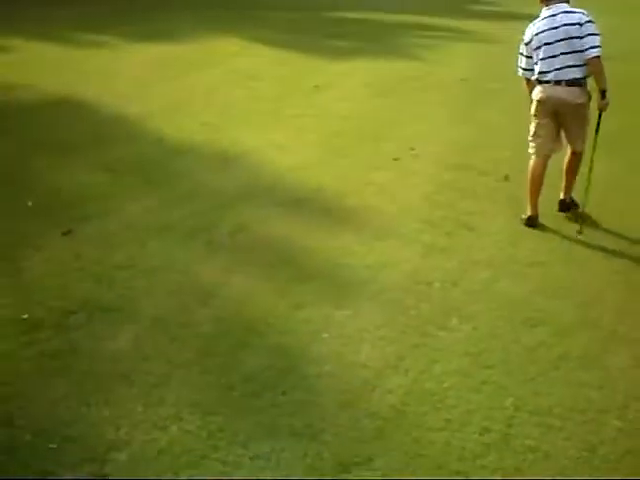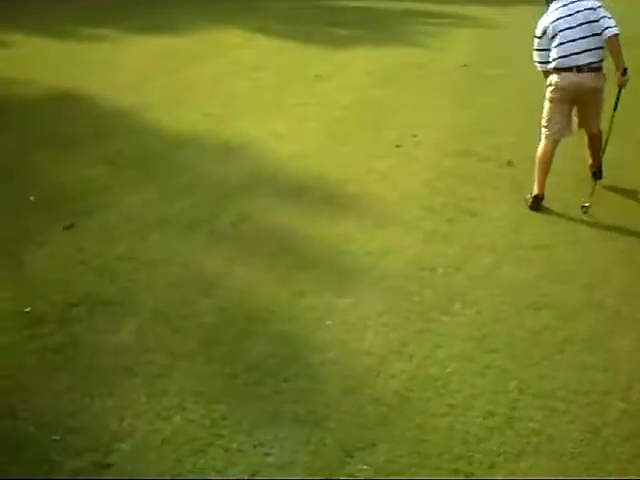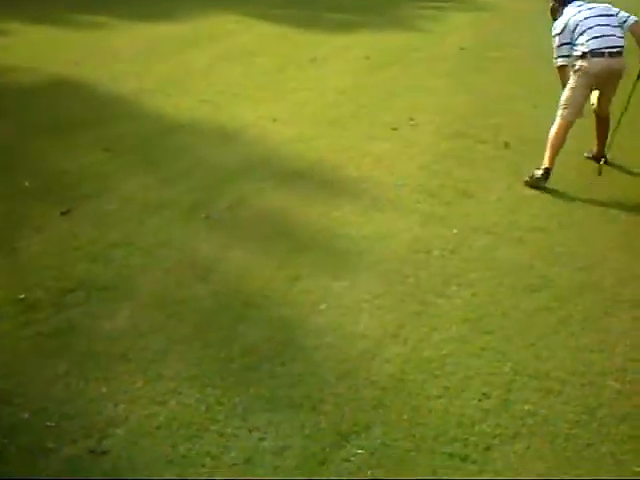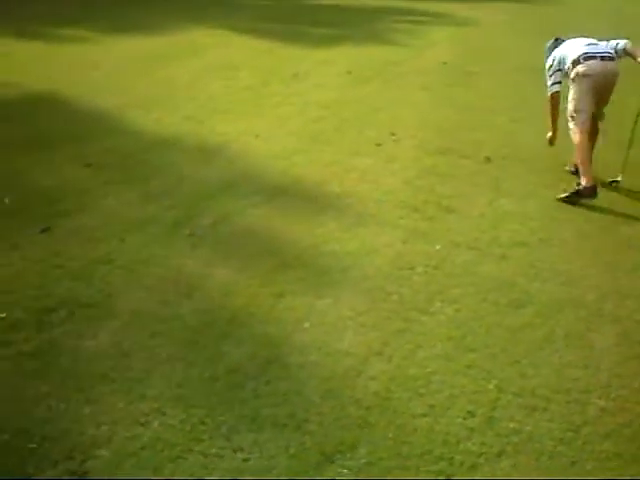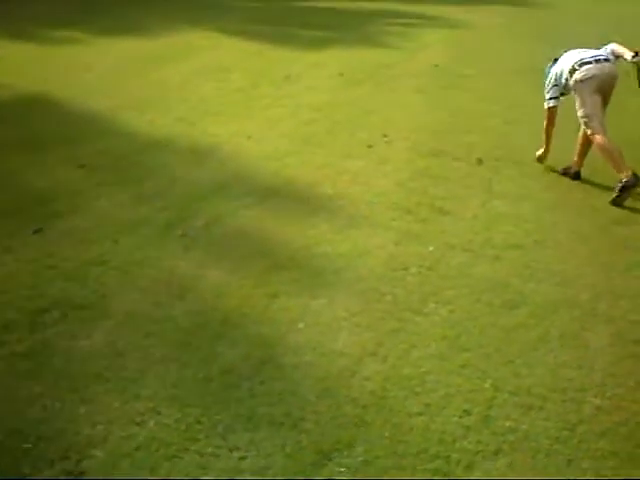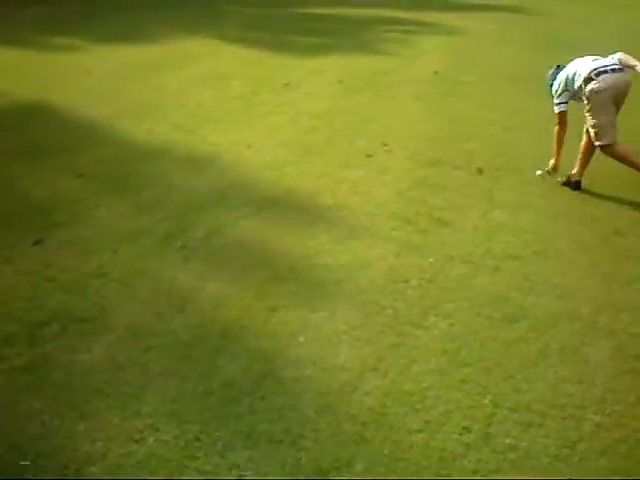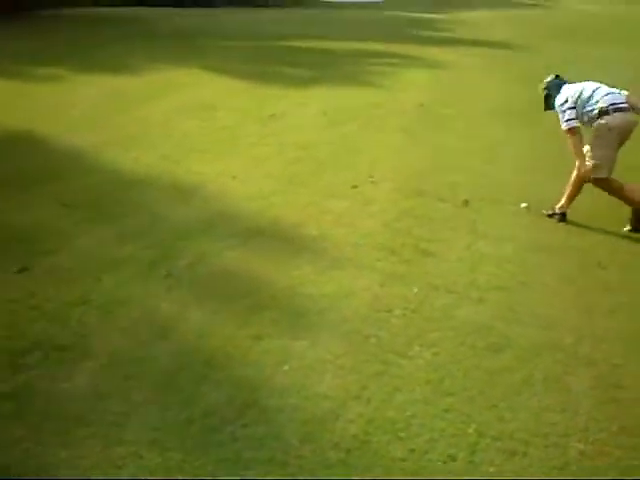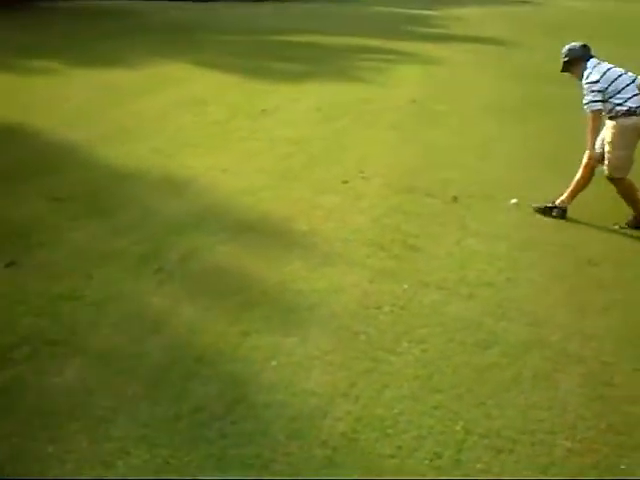
dt=0.2s
person 1, frame 1
left shoulder: (533, 28)
left elbow: (527, 74)
right elbow: (594, 58)
left wrist: (536, 97)
right wrist: (603, 91)
left hip: (544, 92)
right hip: (575, 92)
left knee: (539, 154)
right knee: (576, 147)
left ankle: (532, 212)
right ankle: (566, 198)
person 1, frame 2
left shoulder: (546, 20)
left elbow: (543, 65)
right elbow: (611, 37)
left wrist: (552, 84)
right wrist: (621, 69)
left hip: (561, 79)
right hip: (592, 77)
left knee: (549, 137)
right knee: (593, 127)
left ankle: (537, 193)
right ankle: (596, 168)
person 1, frame 3
left shoulder: (562, 21)
left elbow: (562, 62)
left wrist: (567, 89)
left hip: (589, 63)
right hip: (617, 62)
left knee: (565, 118)
right knee: (602, 108)
left ankle: (545, 169)
right ankle: (599, 153)
person 1, frame 4
left shoulder: (554, 57)
right shoulder: (594, 43)
left elbow: (554, 97)
right elbow: (624, 45)
left wrist: (553, 131)
left hip: (584, 70)
right hip: (610, 67)
left knee: (579, 127)
right knee: (593, 119)
left ankle: (587, 184)
right ankle: (581, 166)
person 1, frame 5
left shoulder: (553, 75)
right shoulder: (594, 53)
left elbow: (550, 117)
right elbow: (612, 48)
left wrist: (545, 148)
left hip: (584, 74)
right hip: (608, 69)
left knee: (596, 131)
right knee: (591, 121)
right ankle: (575, 167)
person 1, frame 6
left shoulder: (559, 82)
right shoulder: (592, 62)
left elbow: (561, 124)
right elbow: (620, 57)
left wrist: (556, 158)
left hip: (600, 84)
right hip: (621, 77)
left knee: (607, 145)
right knee: (591, 132)
right ankle: (575, 177)
person 1, frame 7
left shoulder: (562, 98)
right shoulder: (587, 87)
left elbow: (573, 132)
right elbow: (626, 96)
left wrist: (582, 165)
left hip: (608, 121)
right hip: (626, 117)
left knee: (599, 178)
right knee: (585, 161)
right ankle: (562, 208)
person 1, frame 8
left shoulder: (591, 76)
right shoulder: (609, 69)
left elbow: (595, 114)
left wrist: (591, 147)
left knee: (615, 175)
right knee: (589, 161)
right ankle: (561, 204)
